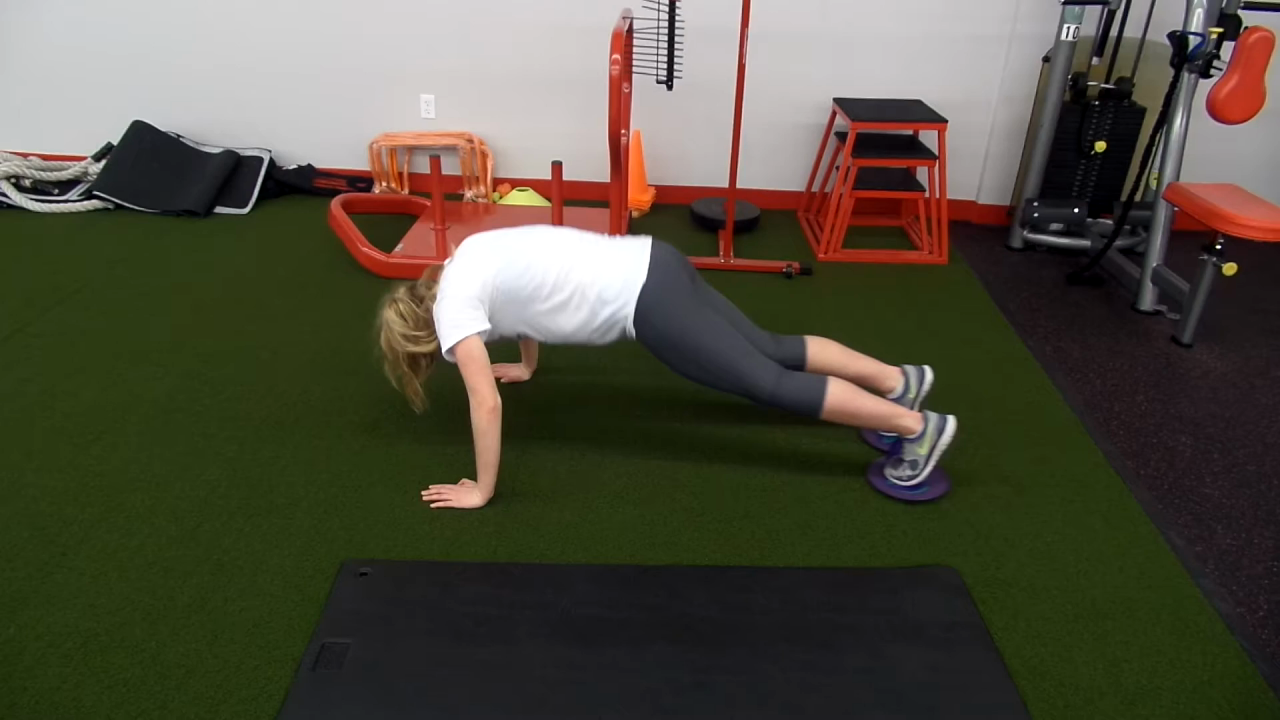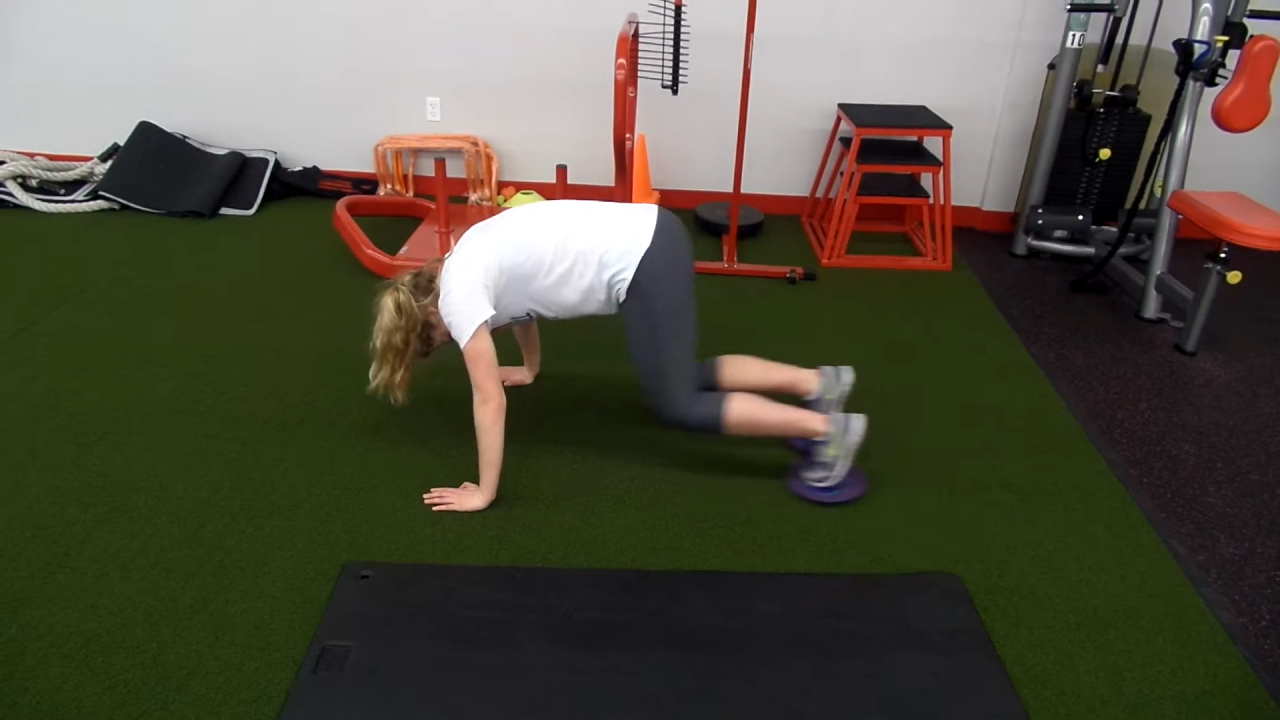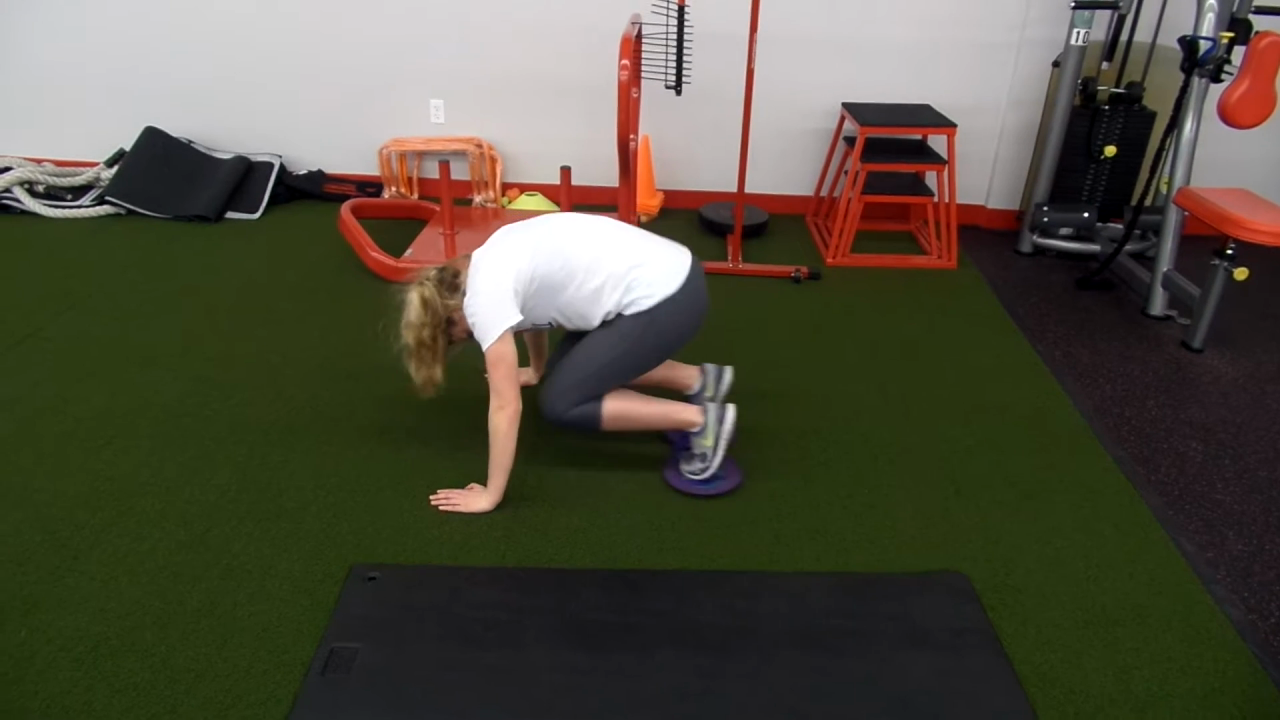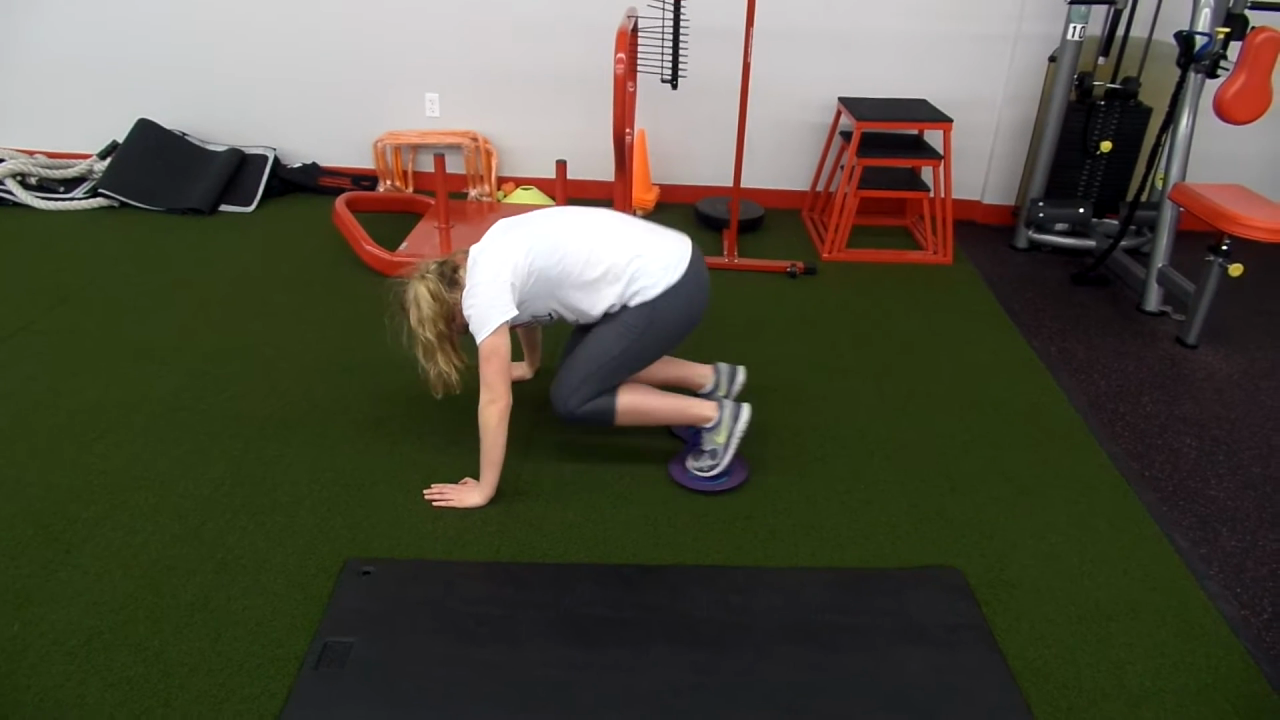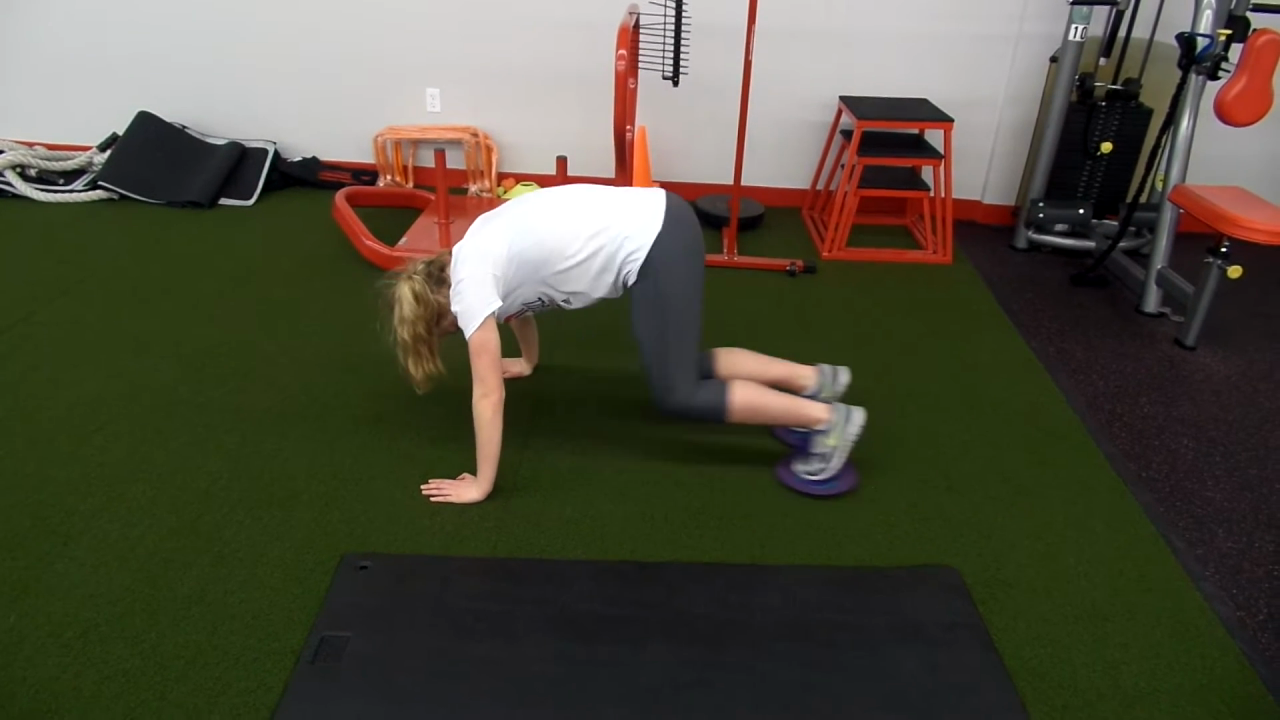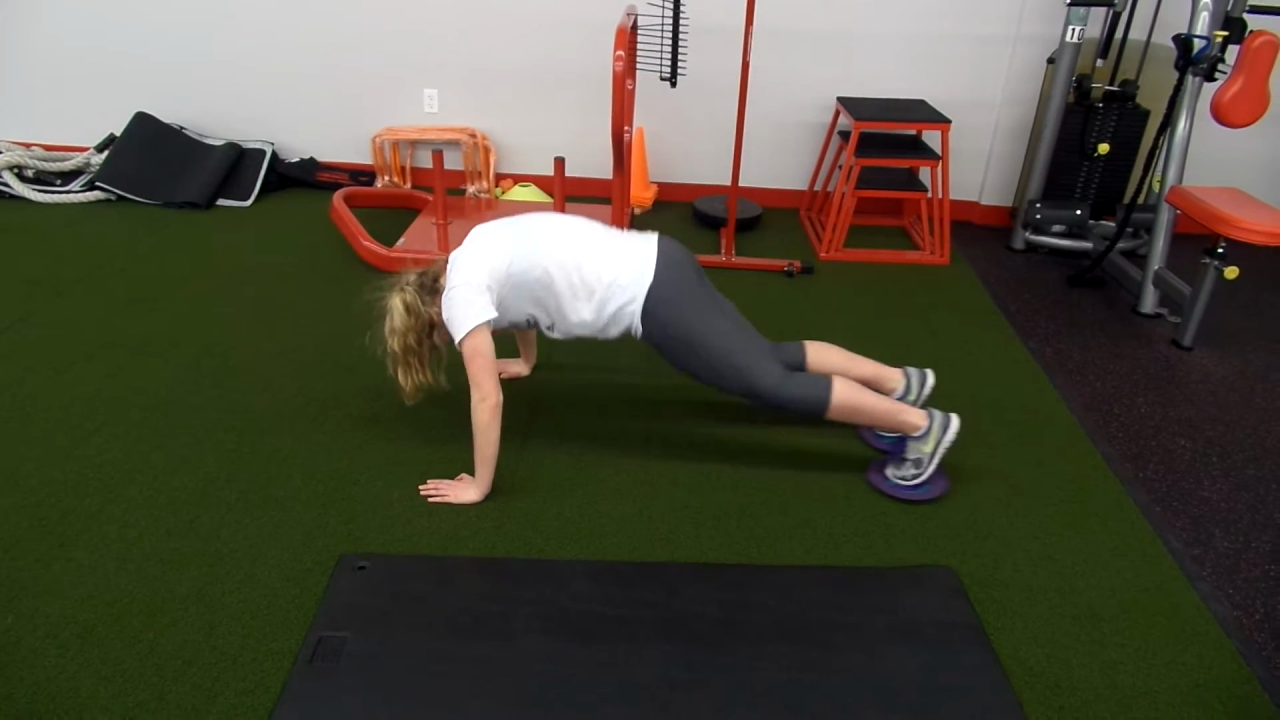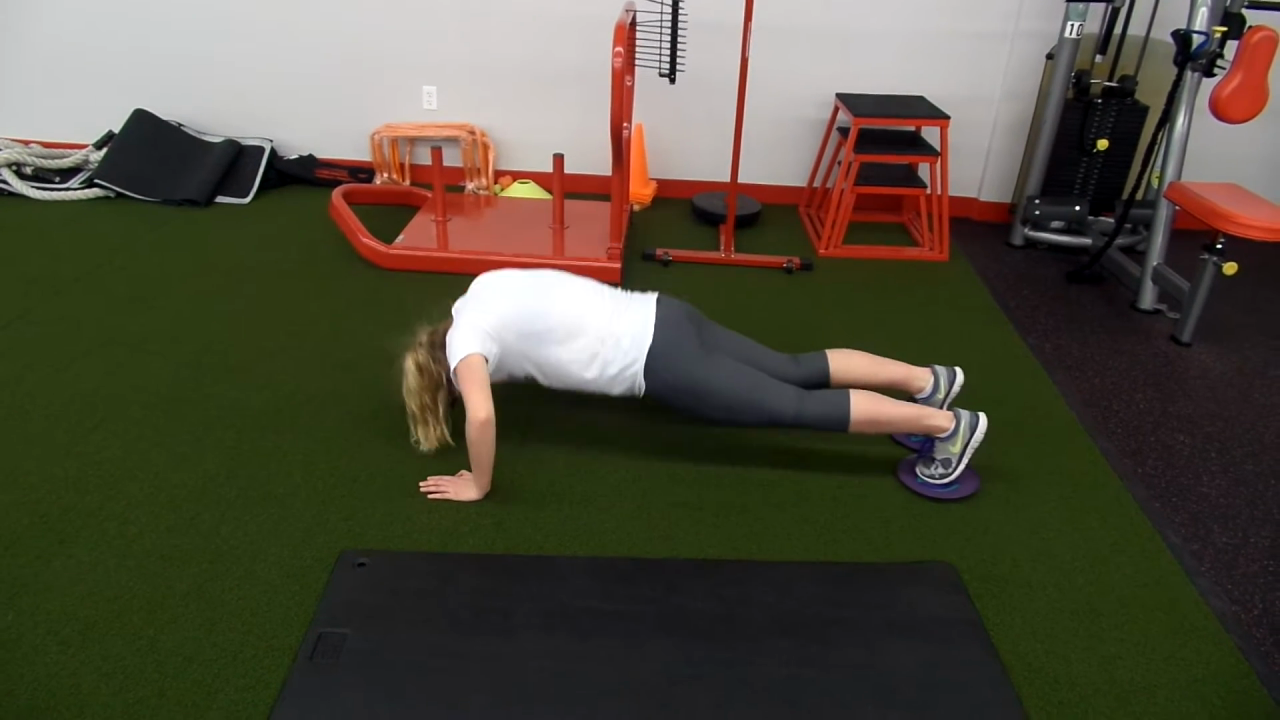
dt=0.3s
person 1, frame 1
left shoulder: (450, 307)
right shoulder: (466, 262)
left elbow: (485, 405)
left wrist: (481, 490)
right wrist: (527, 366)
left hip: (645, 298)
right hip: (652, 264)
left knee: (763, 381)
right knee: (767, 349)
left ankle: (919, 428)
right ankle: (901, 380)
person 1, frame 2
left shoulder: (456, 297)
right shoulder: (465, 263)
left elbow: (489, 400)
left wrist: (484, 493)
right wrist: (531, 367)
left hip: (640, 262)
right hip: (651, 233)
left knee: (679, 406)
right knee: (687, 378)
left ankle: (825, 426)
right ankle: (817, 382)
person 1, frame 3
left shoulder: (483, 295)
right shoulder: (491, 257)
left elbow: (506, 405)
left wrist: (490, 495)
right wrist: (537, 370)
left hip: (665, 300)
right hip: (667, 274)
left knee: (560, 403)
right knee: (571, 370)
left ankle: (698, 418)
right ankle: (695, 380)
person 1, frame 4
left shoulder: (481, 291)
right shoulder: (487, 254)
left elbow: (496, 400)
left wrist: (484, 490)
right wrist: (530, 364)
left hip: (667, 289)
right hip: (671, 263)
left knee: (571, 400)
right knee: (590, 367)
left ankle: (712, 414)
right ankle: (708, 378)
person 1, frame 5
left shoulder: (468, 286)
right shoulder: (473, 252)
left elbow: (489, 393)
left wrist: (482, 485)
right wrist: (529, 360)
left hip: (650, 243)
right hip: (657, 217)
left knee: (679, 396)
right knee: (685, 366)
left ankle: (829, 418)
right ankle: (815, 379)
person 1, frame 6
left shoulder: (460, 296)
right shoulder: (474, 254)
left elbow: (487, 400)
left wrist: (478, 487)
right wrist: (526, 360)
left hip: (649, 295)
right hip: (656, 260)
left knee: (766, 382)
right knee: (768, 356)
left ankle: (919, 424)
right ankle: (899, 382)
person 1, frame 7
left shoulder: (463, 340)
right shoulder: (483, 288)
left elbow: (481, 415)
left wrist: (477, 485)
left hip: (658, 362)
right hip: (660, 317)
left knee: (791, 405)
right knee: (794, 370)
left ankle: (946, 425)
right ankle: (929, 380)
